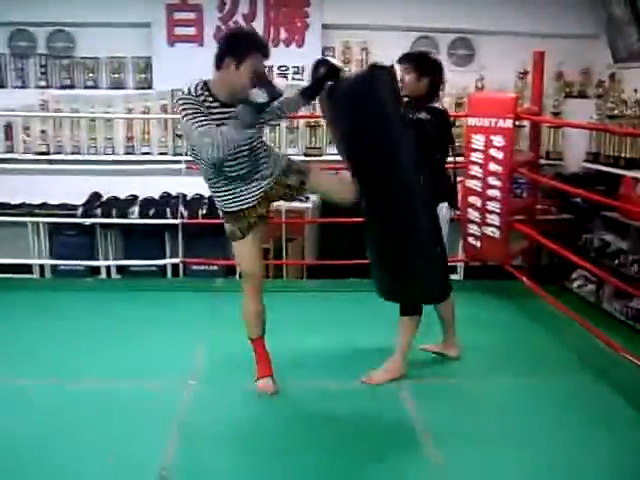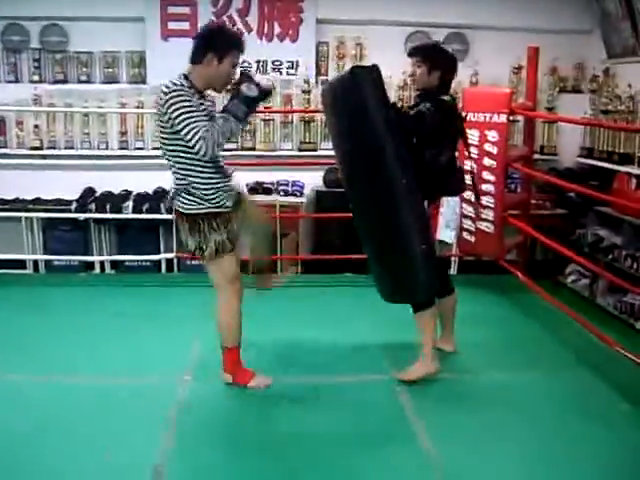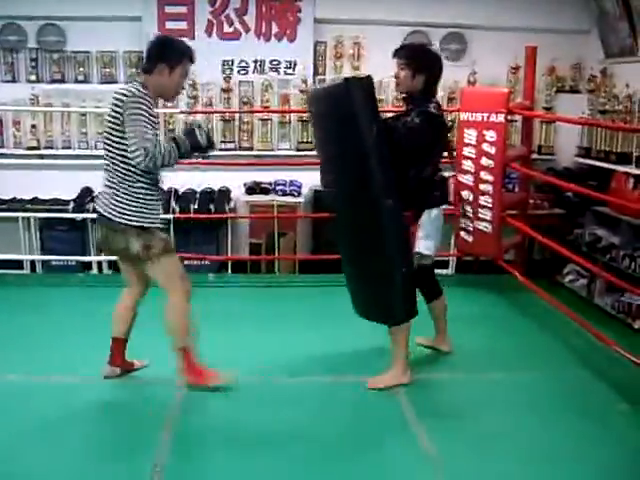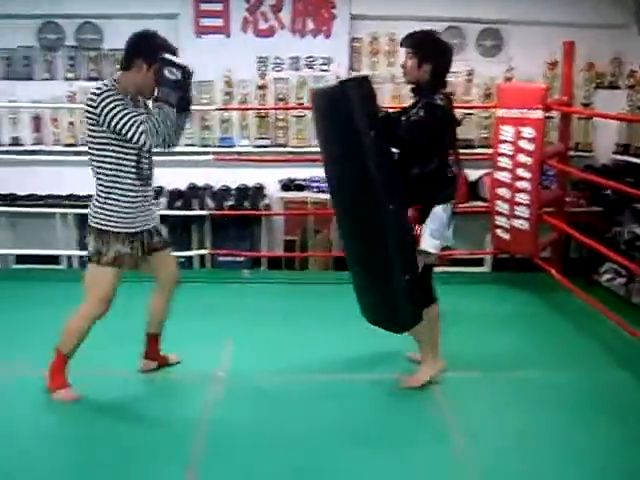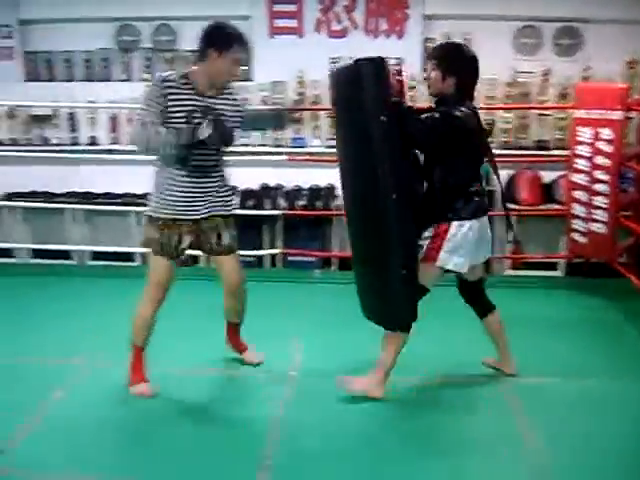
dt=0.3s
person 1, frame 1
left shoulder: (247, 96)
right shoulder: (190, 102)
left elbow: (275, 113)
right elbow: (212, 151)
left wrist: (314, 86)
right wrist: (251, 113)
left hip: (272, 173)
right hip: (237, 201)
left knee: (348, 191)
right knee: (252, 283)
right ankle: (262, 362)
person 1, frame 2
left shoulder: (198, 94)
right shoulder: (175, 95)
right elbow: (205, 146)
left wrist: (247, 101)
right wrist: (238, 108)
left hip: (218, 191)
right hip: (201, 207)
left knee: (259, 224)
right knee: (230, 287)
left ankle: (261, 274)
right ankle: (234, 368)
person 1, frame 3
left shoulder: (136, 98)
right shoulder: (135, 99)
right elbow: (141, 157)
left wrist: (183, 144)
right wrist: (186, 146)
left hip: (119, 212)
right hip: (133, 217)
left knee: (137, 286)
right knee: (180, 290)
left ankle: (116, 360)
right ankle: (192, 368)
person 1, frame 4
left shoulder: (134, 101)
right shoulder: (106, 96)
left elbow: (166, 139)
right elbow: (151, 135)
left wrist: (181, 103)
right wrist: (169, 93)
left hip: (140, 217)
right hip: (114, 221)
left knee: (169, 279)
right knee: (96, 305)
left ankle: (151, 354)
right ankle: (57, 371)
person 1, frame 5
left shoulder: (228, 100)
right shoulder: (166, 89)
right elbow: (145, 140)
right wrist: (190, 133)
left hip: (215, 207)
right hip: (169, 209)
left knee: (234, 282)
right knee: (156, 291)
left ankle: (235, 338)
right ankle: (136, 366)
person 2, frame 1
left shoulder: (432, 116)
right shoulder: (413, 114)
left hip: (430, 204)
right hip: (423, 203)
left ankle: (398, 361)
right ankle: (450, 342)
person 2, frame 2
left shoulder: (440, 106)
right shoulder: (429, 107)
left elbow: (407, 124)
right elbow: (407, 134)
left hip: (437, 199)
right hip: (429, 196)
right knee: (438, 271)
left ankle: (427, 358)
right ankle: (446, 337)
person 2, frame 3
left shoulder: (426, 116)
right shoulder: (416, 113)
left elbow: (398, 140)
right elbow: (396, 143)
left hip: (417, 209)
right hip: (418, 205)
right knee: (423, 275)
left ankle: (400, 368)
right ankle: (442, 338)
person 2, frame 4
left shoulder: (431, 109)
right shoulder: (430, 104)
left elbow: (400, 136)
right elbow: (402, 135)
right wrist: (378, 118)
left hip: (426, 205)
right hip: (431, 201)
right knee: (421, 278)
left ankle: (431, 358)
right ankle: (431, 353)
person 2, frame 5
left shoulder: (450, 120)
right shoulder: (462, 116)
left elbow: (412, 130)
right elbow: (419, 127)
right wrist: (396, 105)
left hip: (452, 222)
right hip: (472, 218)
right knee: (474, 292)
left ankle: (377, 379)
right ankle: (505, 359)
